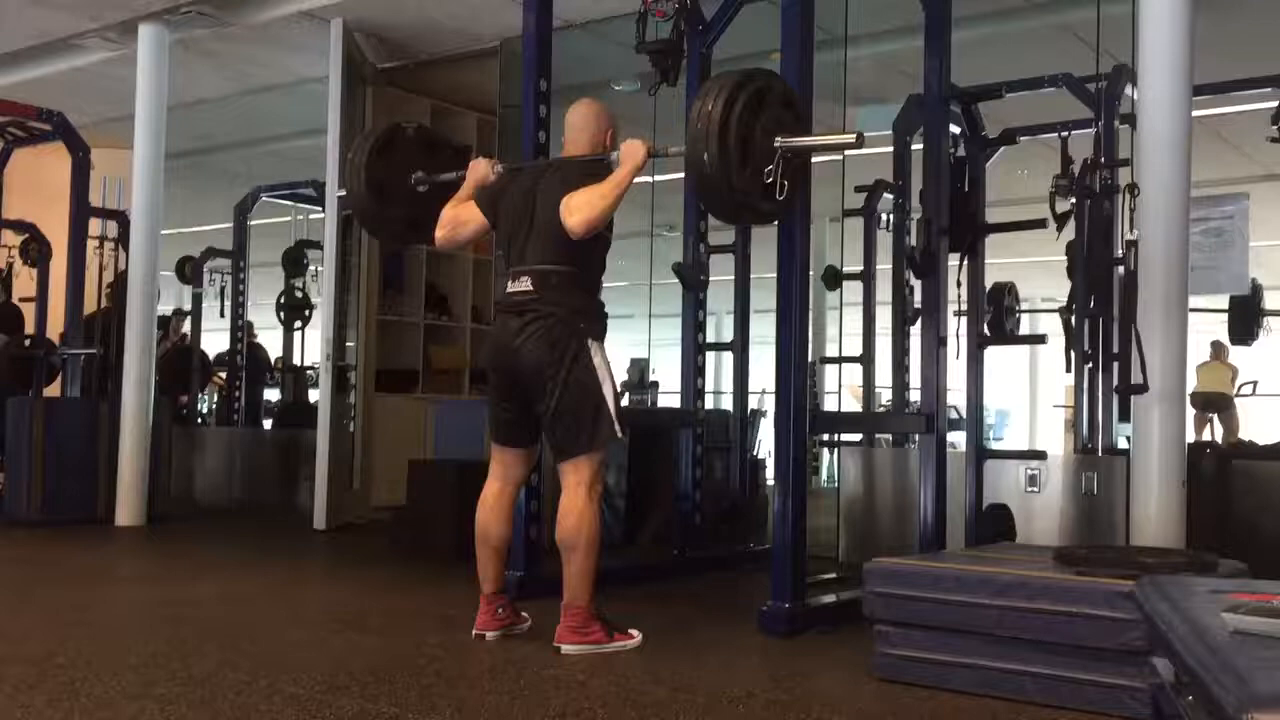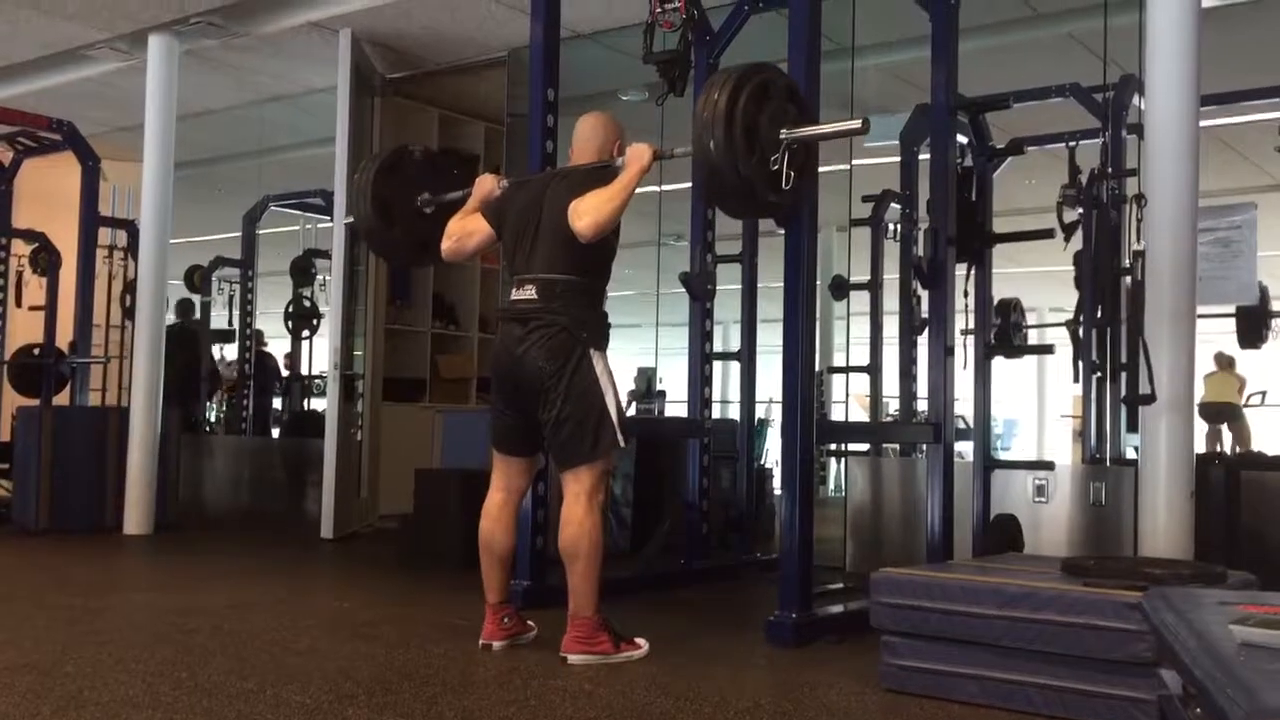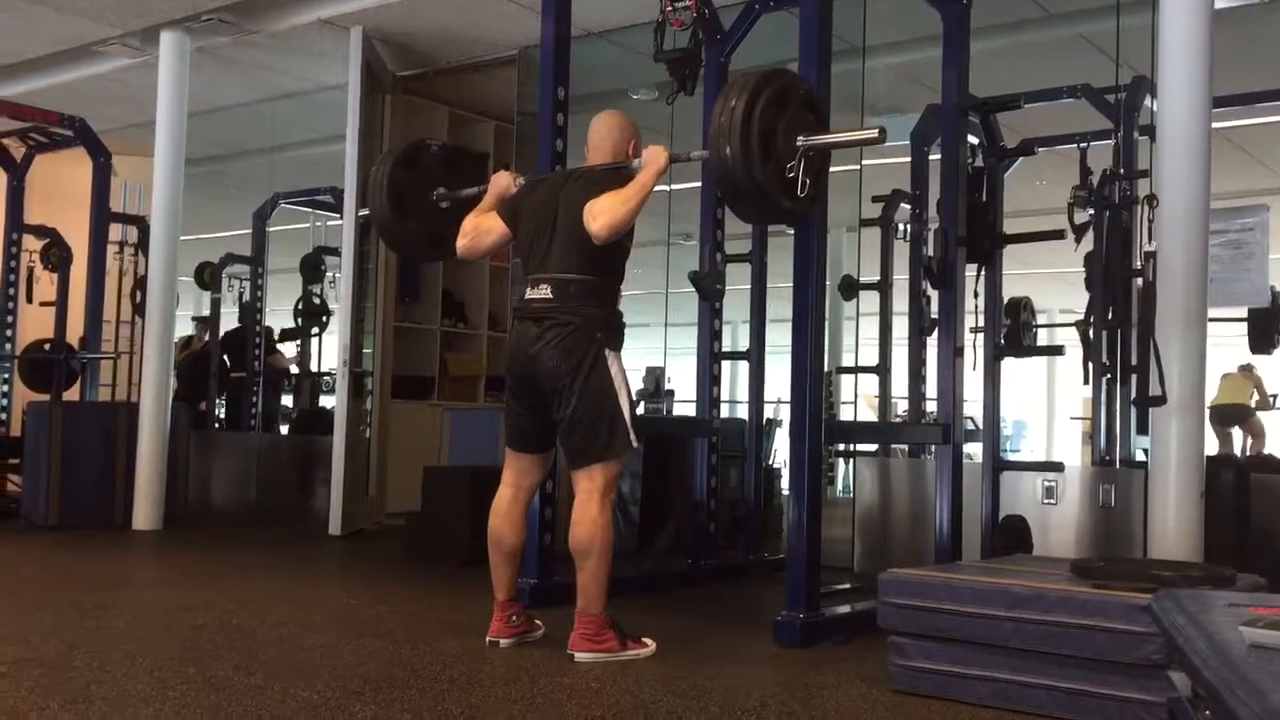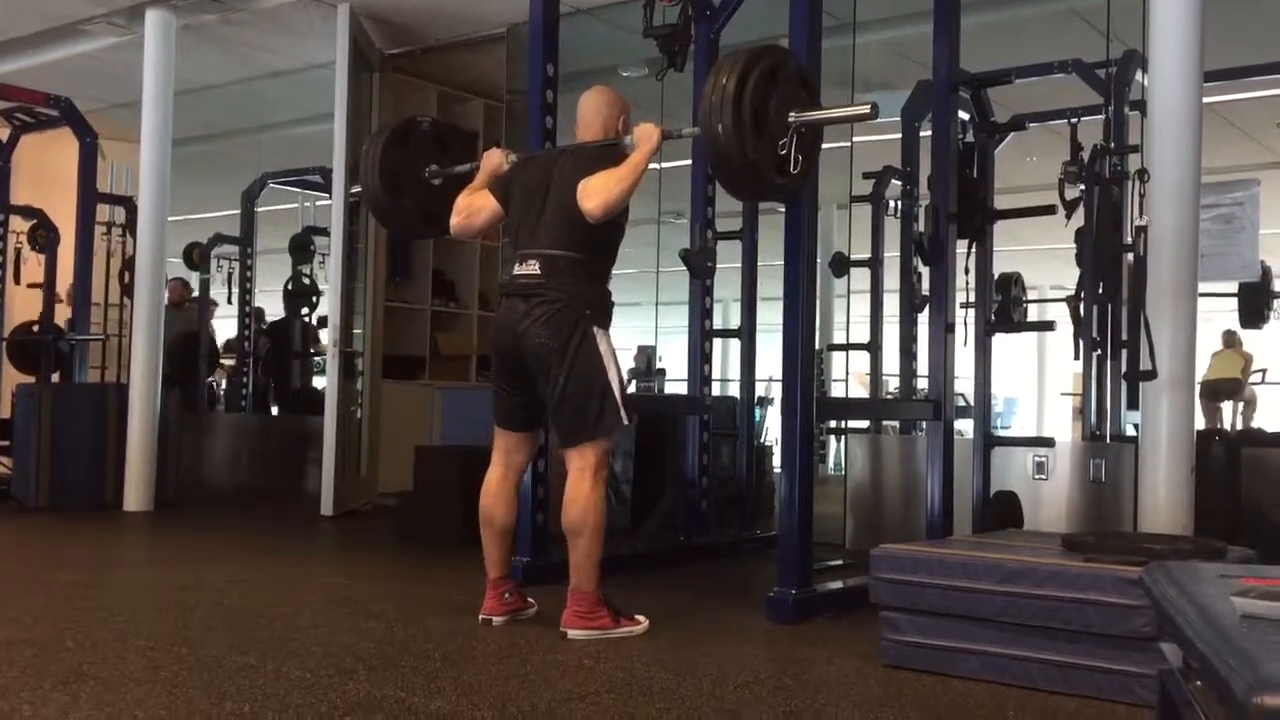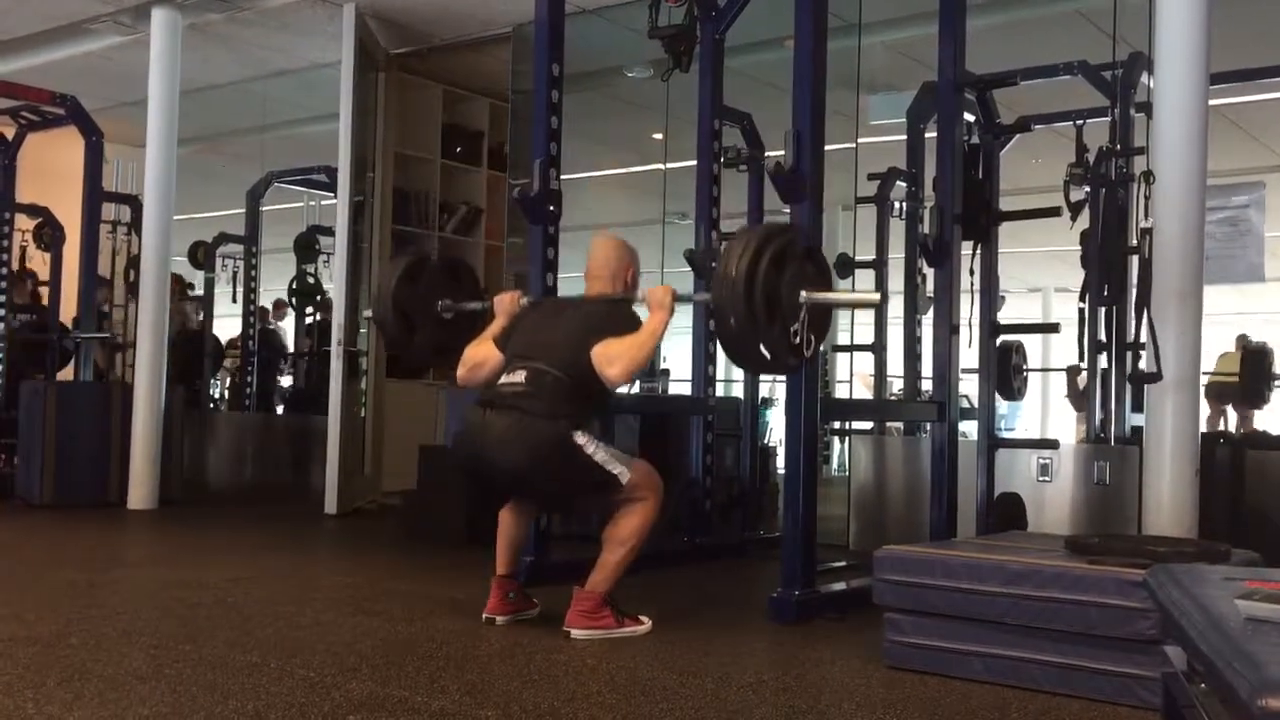
dt=1s
person 1, frame 1
left shoulder: (512, 181)
right shoulder: (593, 172)
left elbow: (446, 232)
right elbow: (577, 219)
left wrist: (472, 183)
right wrist: (629, 167)
left hip: (508, 332)
right hip: (562, 334)
left knee: (503, 474)
right knee: (582, 478)
left ankle: (491, 609)
right ankle: (578, 623)
person 1, frame 2
left shoulder: (519, 191)
right shoulder: (601, 180)
left elbow: (452, 245)
right elbow: (585, 223)
left wrist: (479, 197)
right wrist: (635, 169)
left hip: (511, 340)
right hip: (564, 342)
left knee: (506, 483)
right knee: (584, 485)
left ankle: (497, 618)
right ankle: (585, 632)
person 1, frame 3
left shoulder: (535, 190)
right shoulder: (618, 181)
left elbow: (468, 243)
right elbow: (601, 224)
left wrist: (495, 194)
right wrist: (651, 171)
left hip: (526, 337)
right hip: (580, 340)
left knee: (517, 479)
right knee: (595, 484)
left ankle: (505, 615)
right ankle: (592, 630)
person 1, frame 4
left shoulder: (528, 167)
right shoulder: (609, 158)
left elbow: (461, 221)
right elbow: (595, 203)
left wrist: (487, 172)
right wrist: (645, 149)
left hip: (512, 317)
right hip: (565, 319)
left knee: (505, 462)
right knee: (587, 464)
left ankle: (498, 592)
right ankle: (585, 607)
person 1, frame 5
left shoulder: (538, 312)
right shoulder: (615, 315)
left elbow: (467, 373)
right elbow: (616, 371)
left wrist: (502, 318)
right wrist: (659, 314)
left hip: (475, 439)
right hip: (531, 441)
left knee: (525, 481)
right knee: (644, 487)
left ankle: (504, 593)
right ankle: (590, 606)
